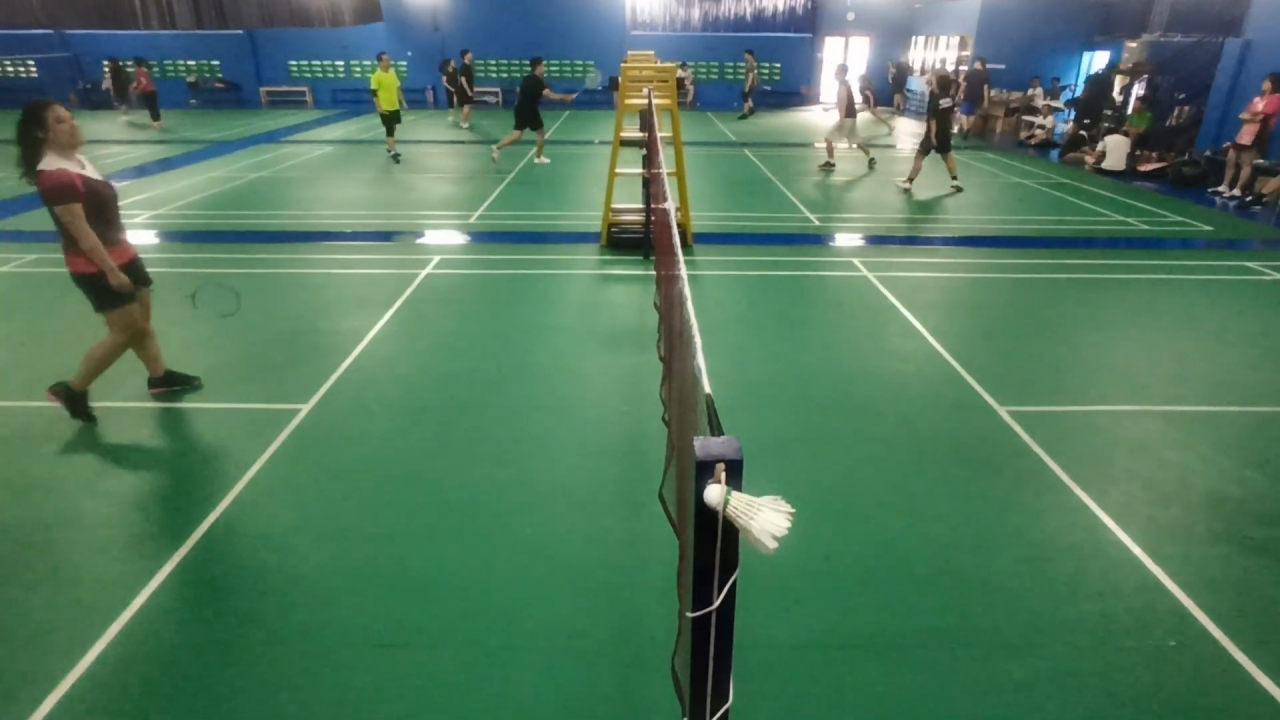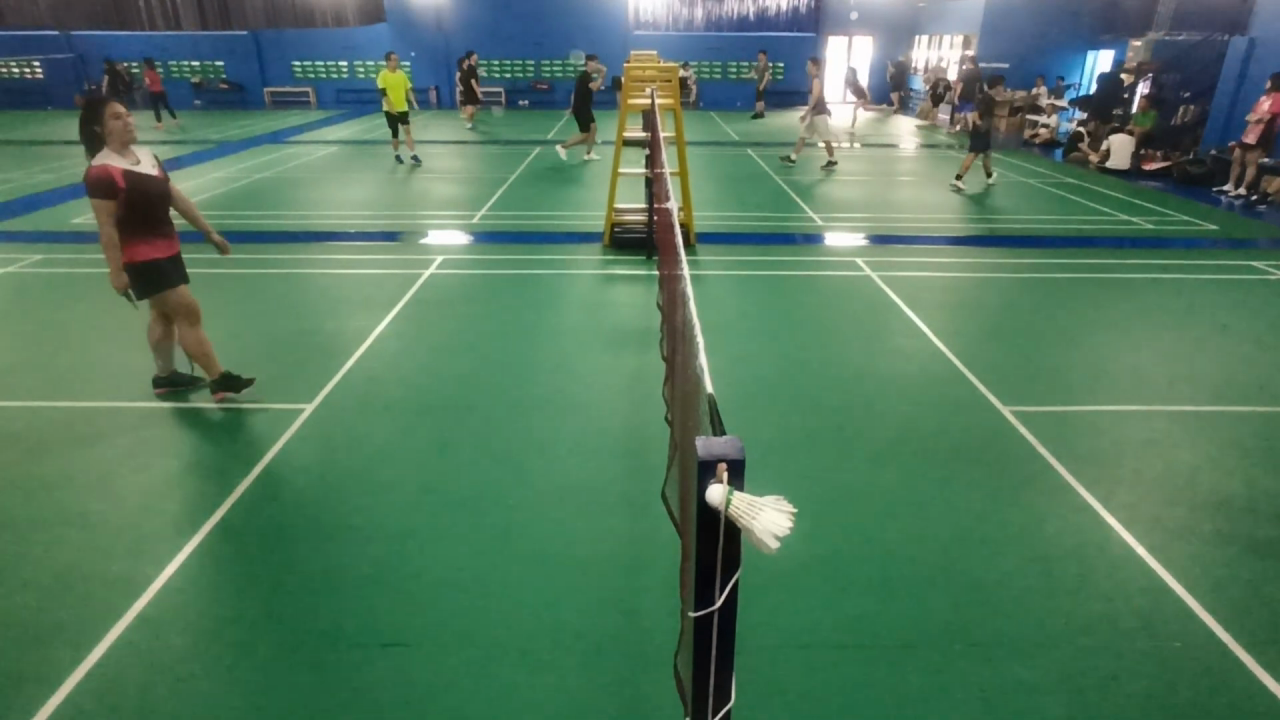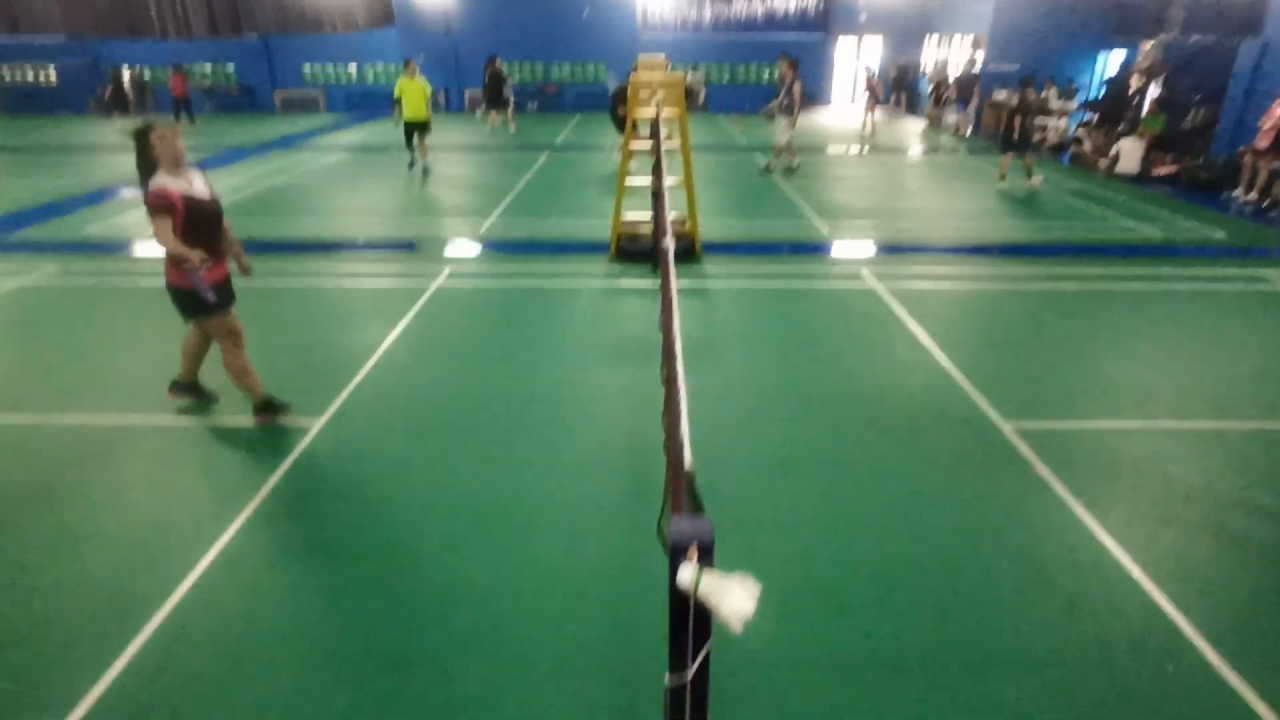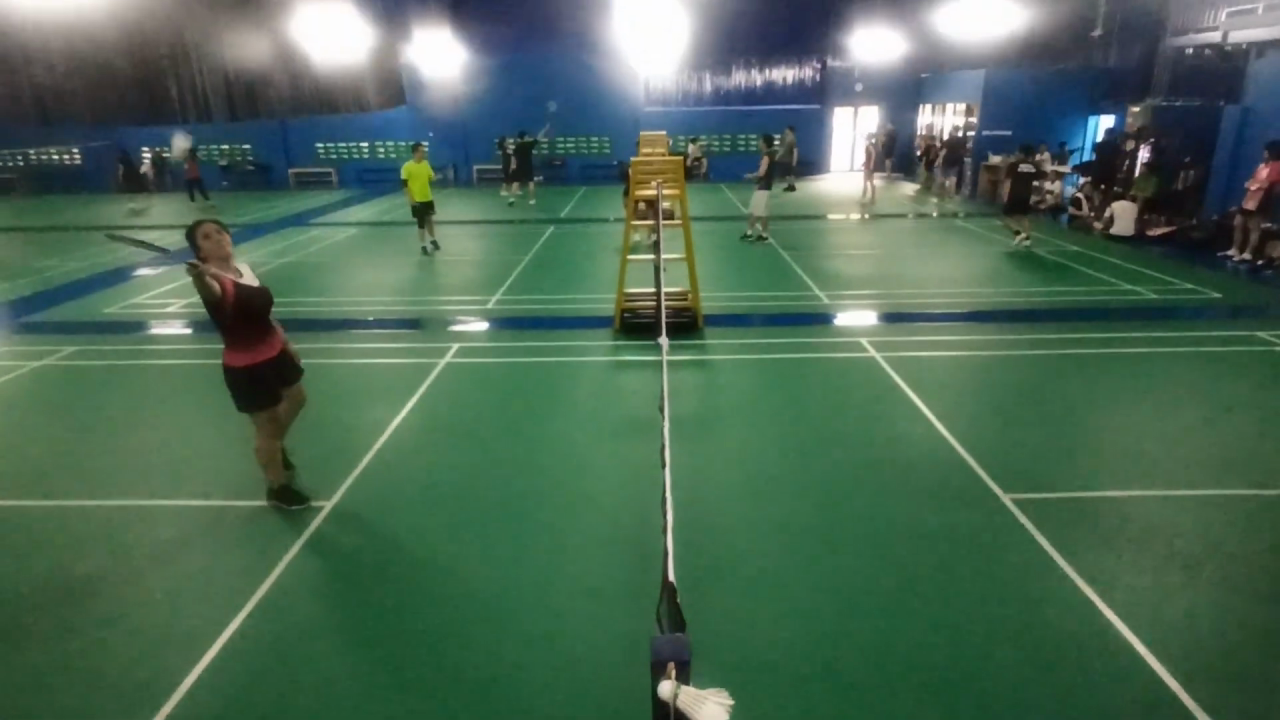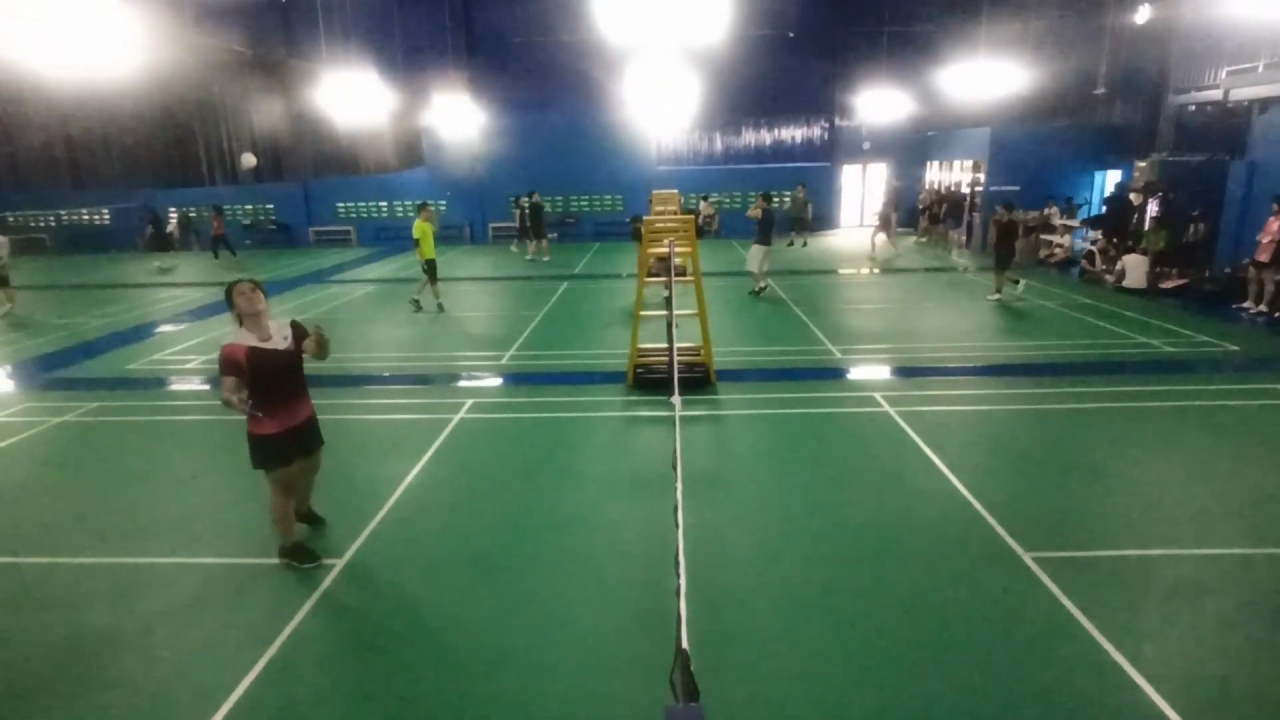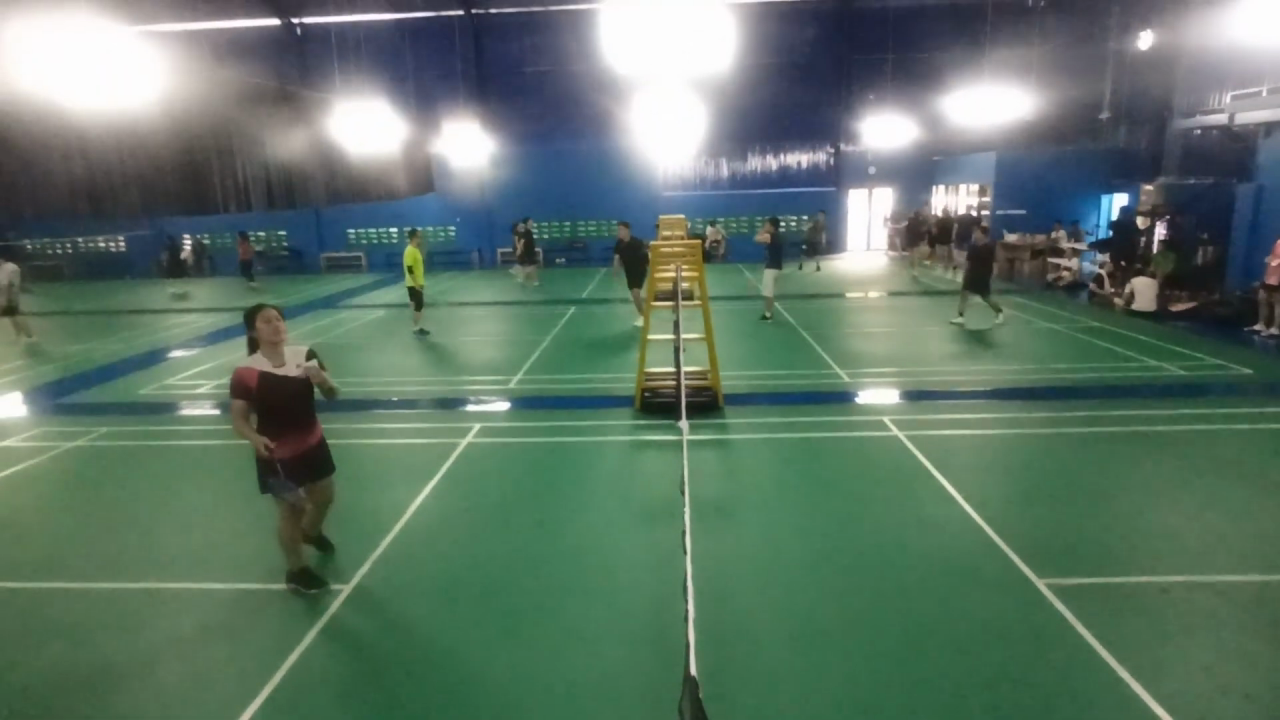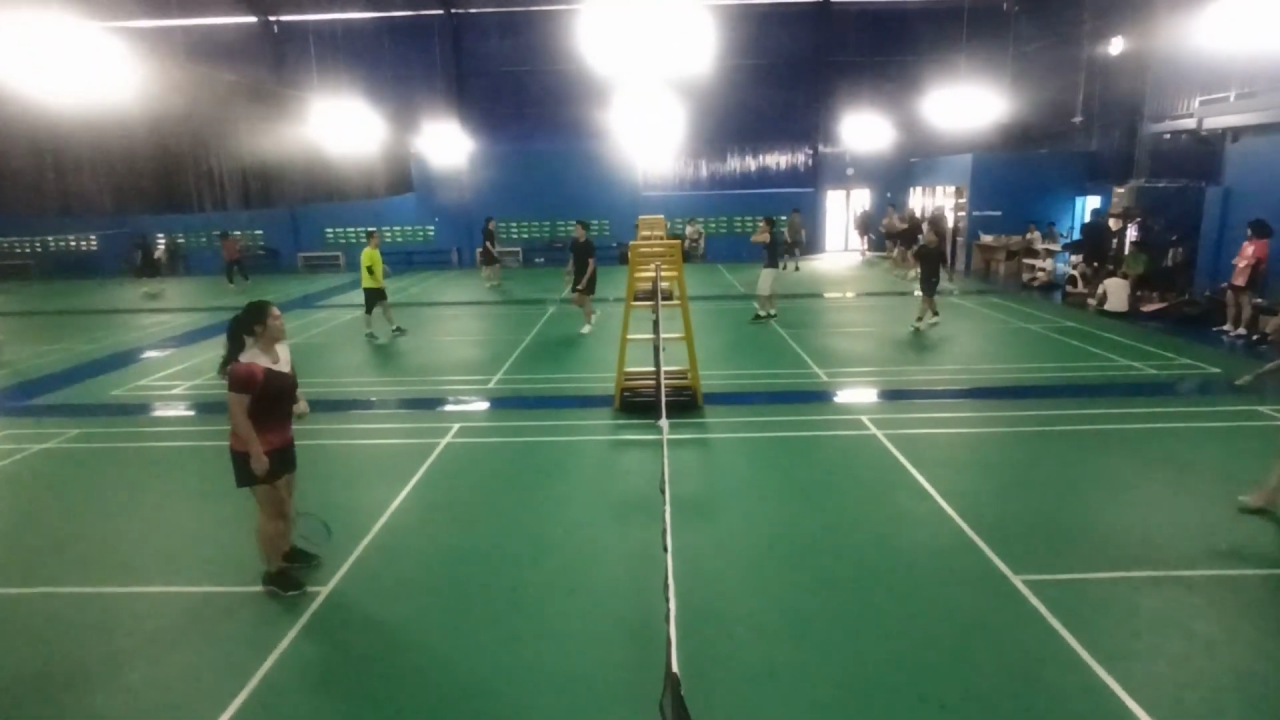
dt=0.5s
person 1, frame 1
left shoulder: (79, 160)
right shoulder: (55, 177)
right elbow: (81, 230)
left wrist: (125, 244)
right wrist: (111, 271)
left hip: (120, 257)
right hip: (97, 268)
left knee: (142, 320)
right knee: (125, 330)
left ankle: (160, 375)
right ankle: (72, 389)
person 1, frame 2
left shoulder: (147, 157)
right shoulder: (101, 173)
left elbow: (176, 198)
right elbow: (107, 227)
left wrist: (210, 232)
right wrist: (116, 271)
left hip: (167, 250)
right hip: (142, 259)
left knee: (164, 313)
right knee: (189, 314)
left ankle: (165, 376)
right ankle: (220, 380)
person 1, frame 3
left shoulder: (197, 177)
right shoulder: (159, 192)
left elbow: (218, 221)
right elbow: (164, 235)
left wrist: (239, 254)
right wrist: (187, 254)
left hip: (215, 273)
right hip: (191, 281)
left knee: (204, 329)
right knee: (231, 336)
left ankle: (185, 382)
right ankle: (261, 402)
person 1, frame 4
left shoulder: (246, 269)
right shoulder: (212, 279)
right elbow: (210, 291)
left wrist: (286, 342)
right wrist: (200, 278)
left hip: (274, 352)
right hip: (245, 366)
left knee: (297, 400)
right knee: (269, 425)
left ankle: (275, 449)
right ankle: (278, 488)
person 1, frame 5
left shoulder: (290, 328)
right shoulder: (232, 349)
left elbow: (318, 352)
right elbow: (228, 392)
left wrist: (321, 342)
right wrist: (235, 399)
left hip: (303, 418)
right hip: (268, 430)
left knee: (310, 468)
right knee: (283, 487)
left ankle: (302, 509)
right ankle: (289, 546)
person 1, frame 6
left shoulder: (304, 356)
right shoulder: (246, 373)
left elbow: (332, 394)
right elbow: (238, 418)
left wrist: (324, 382)
right wrist: (254, 438)
left hip: (313, 444)
right hip: (277, 455)
left knee: (324, 497)
right knee: (292, 510)
left ankle: (311, 531)
right ankle: (296, 571)
person 1, frame 7
left shoulder: (284, 352)
right shoulder: (245, 368)
right elbow: (238, 415)
left wrist: (300, 402)
right wrist: (256, 453)
left hip: (282, 441)
right hip: (254, 450)
left knee: (285, 500)
right knee: (272, 508)
left ankle: (286, 551)
right ankle: (274, 573)
